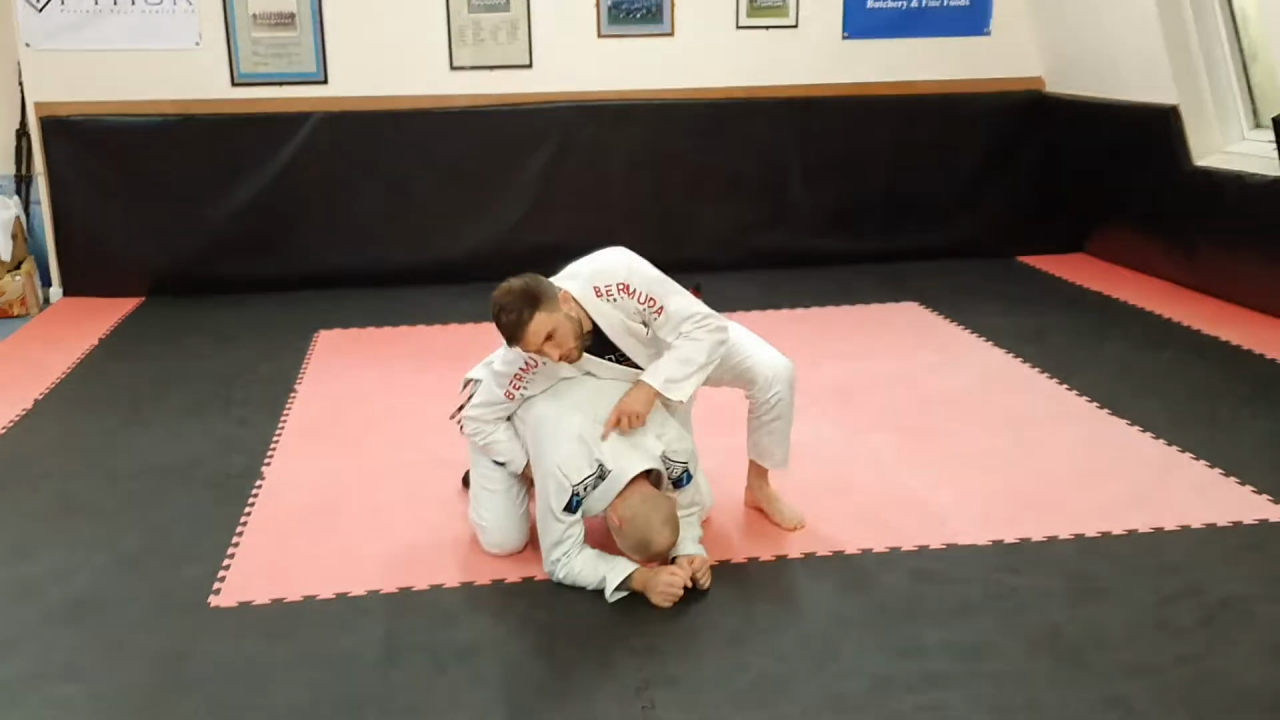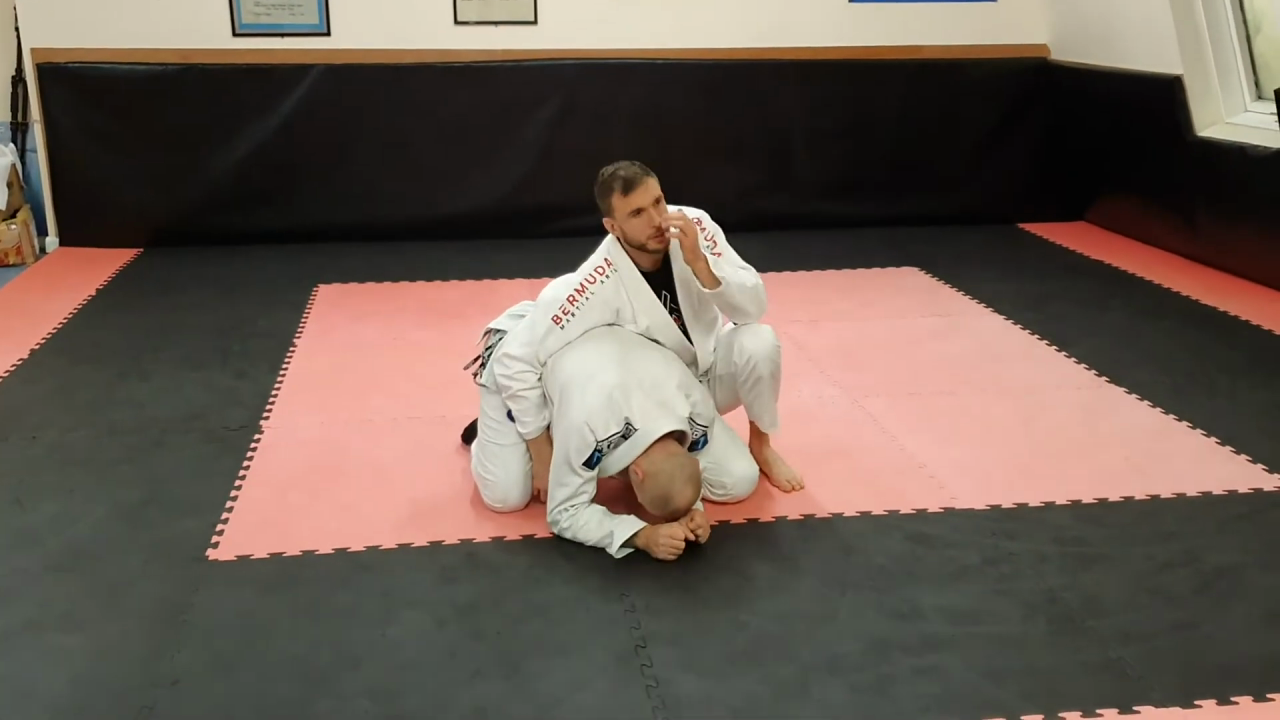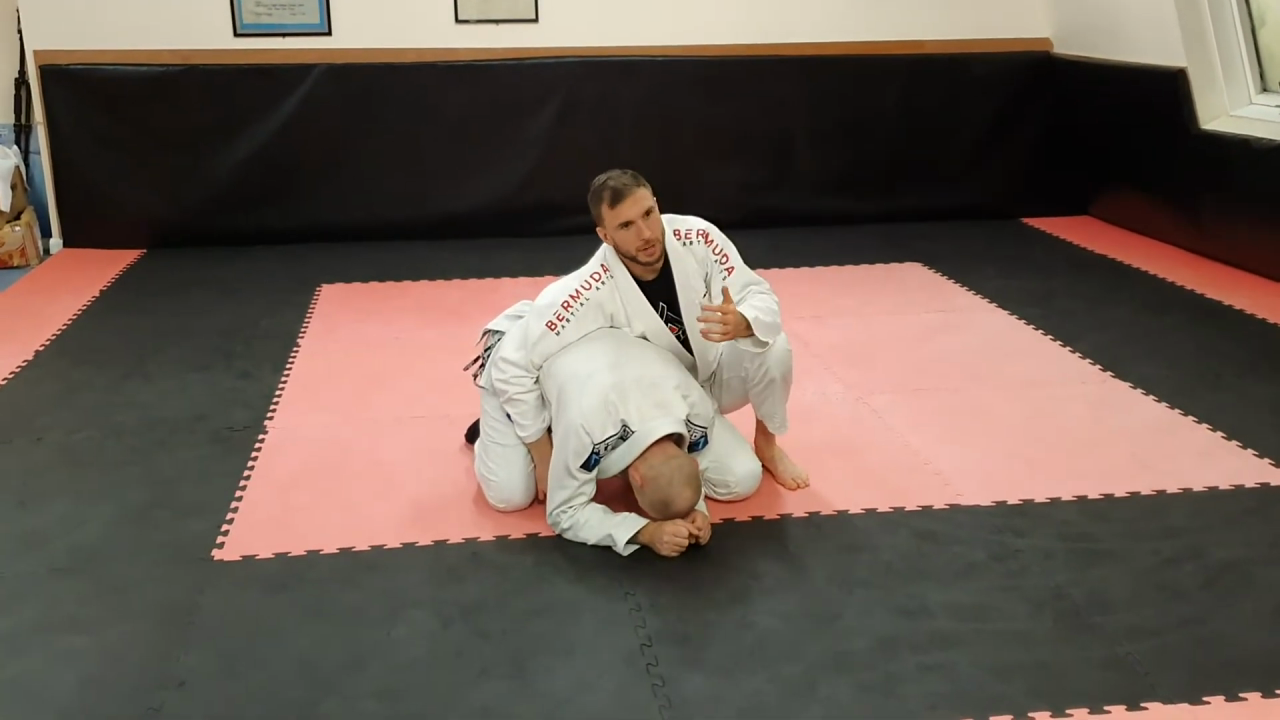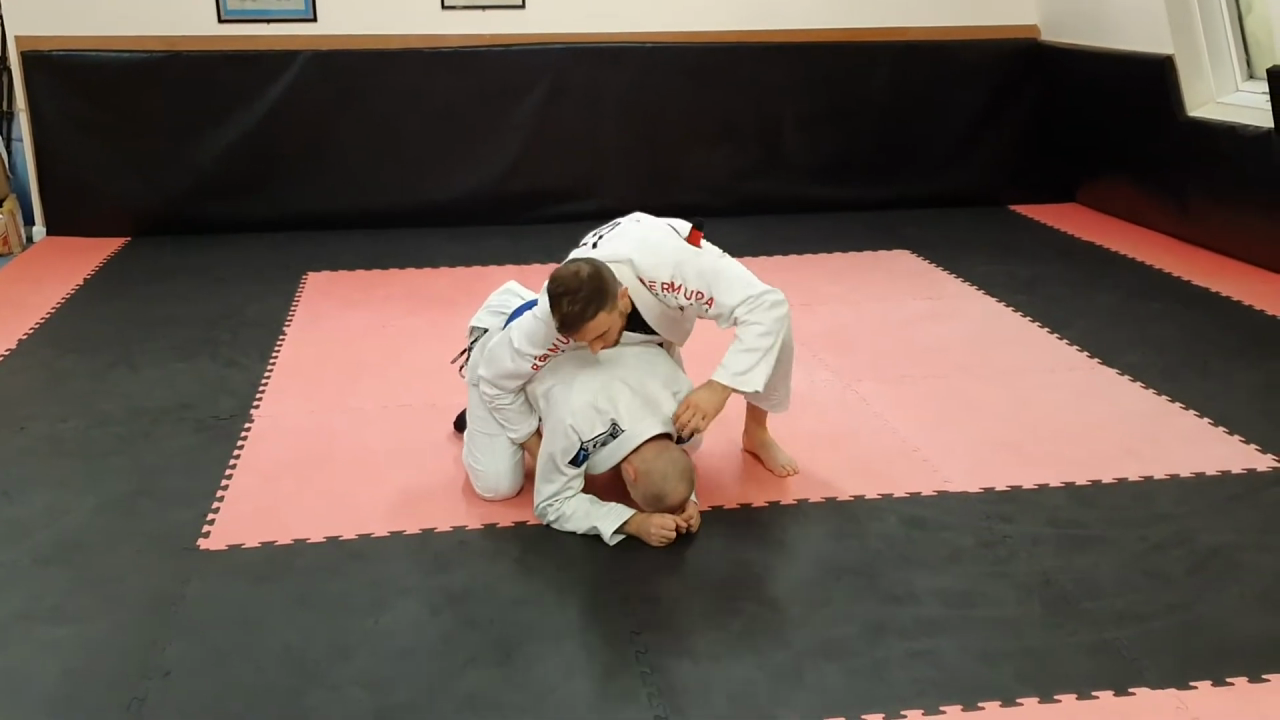
dt=1s
person 1, frame 1
left shoulder: (617, 273)
right shoulder: (527, 360)
left elbow: (707, 328)
right elbow: (477, 419)
left wrist: (649, 387)
left hip: (683, 342)
right hip: (626, 387)
left knee: (774, 372)
left ankle: (758, 487)
person 1, frame 2
left shoulder: (694, 225)
right shoulder: (596, 284)
left elbow: (753, 306)
right elbow: (513, 362)
left wrist: (699, 262)
right wrist: (542, 453)
left hip: (710, 365)
left knee: (759, 343)
left ankle: (760, 444)
person 1, frame 3
left shoulder: (696, 238)
right shoulder: (590, 291)
left elbow: (760, 296)
right elbow: (511, 369)
left wrist: (740, 321)
right wrist: (544, 459)
left hip: (713, 371)
left knee: (772, 349)
left ankle: (766, 444)
person 1, frame 4
left shoulder: (666, 263)
right shoulder: (550, 323)
left elbow: (767, 303)
right elbow: (495, 382)
left wrist: (720, 387)
right wrist: (540, 455)
right hip: (641, 326)
left knee: (768, 319)
left ankle: (756, 432)
person 2, frame 1
left shoulder: (676, 445)
right shoulder: (561, 467)
left elbow: (683, 508)
right elbow: (560, 559)
left wrist: (687, 554)
right wrist: (640, 579)
person 2, frame 2
left shoulder: (698, 409)
right shoulder: (586, 423)
left elbow: (685, 466)
right elbow: (563, 512)
left wrist: (690, 510)
right wrist: (643, 536)
right knee: (505, 497)
right ankle: (491, 430)
person 2, frame 3
left shoulder: (697, 408)
right shoulder: (584, 424)
left elbow: (688, 466)
right elbow: (564, 513)
left wrist: (696, 510)
right wrist: (647, 532)
right knee: (509, 497)
right ankle: (490, 431)
person 2, frame 4
left shoulder: (683, 399)
right shoulder: (574, 421)
left elbow: (671, 463)
right elbow: (552, 504)
left wrist: (685, 500)
right wrist: (634, 523)
right knee: (496, 486)
right ankle: (478, 416)
